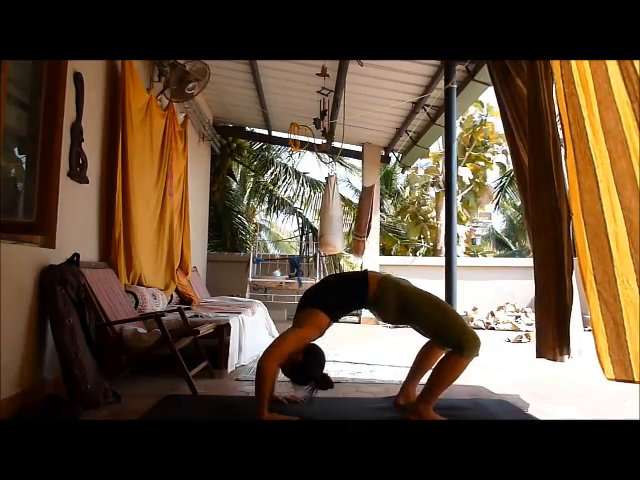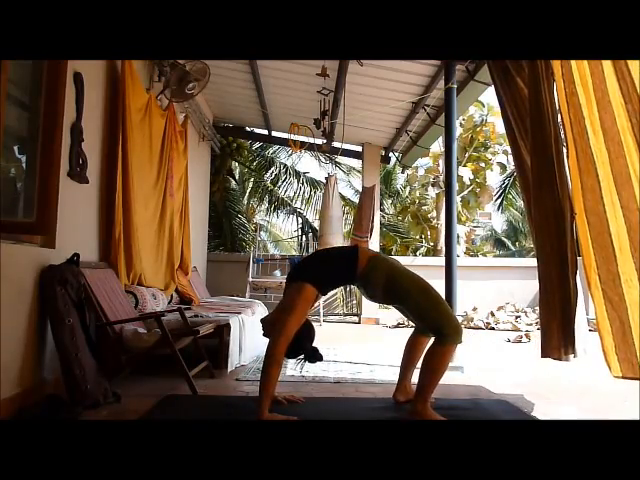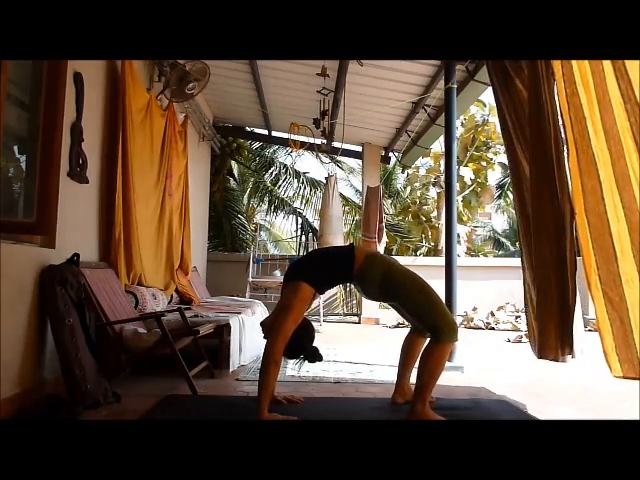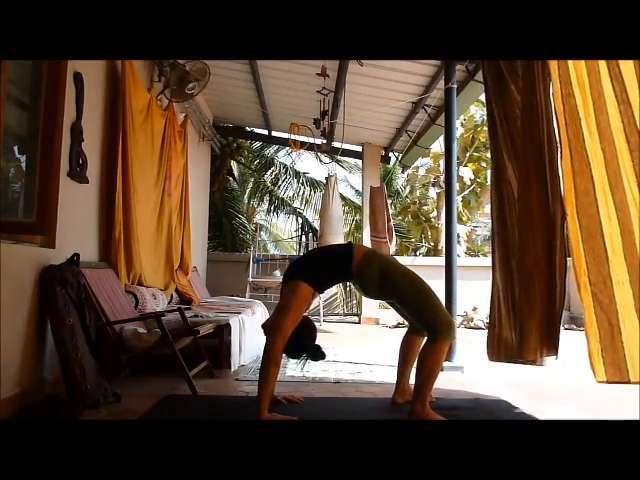
dt=0.5s
person 1, frame 1
left shoulder: (306, 329)
right shoulder: (303, 329)
left elbow: (266, 363)
left wrist: (264, 414)
right wrist: (267, 405)
left hip: (385, 294)
right hip: (383, 293)
person 1, frame 2
left shoulder: (293, 308)
right shoulder: (291, 305)
left elbow: (274, 357)
right elbow: (274, 356)
left wrist: (264, 414)
right wrist: (267, 405)
right hip: (374, 272)
person 1, frame 3
left shoulder: (292, 304)
right shoulder: (292, 301)
left elbow: (272, 356)
right elbow: (273, 355)
left wrist: (263, 414)
right wrist: (267, 404)
left hip: (374, 271)
right hip: (372, 271)
person 1, frame 4
left shoulder: (292, 303)
right shoulder: (293, 300)
left elbow: (272, 356)
right elbow: (273, 354)
left wrist: (263, 414)
right wrist: (267, 404)
right hip: (370, 270)
